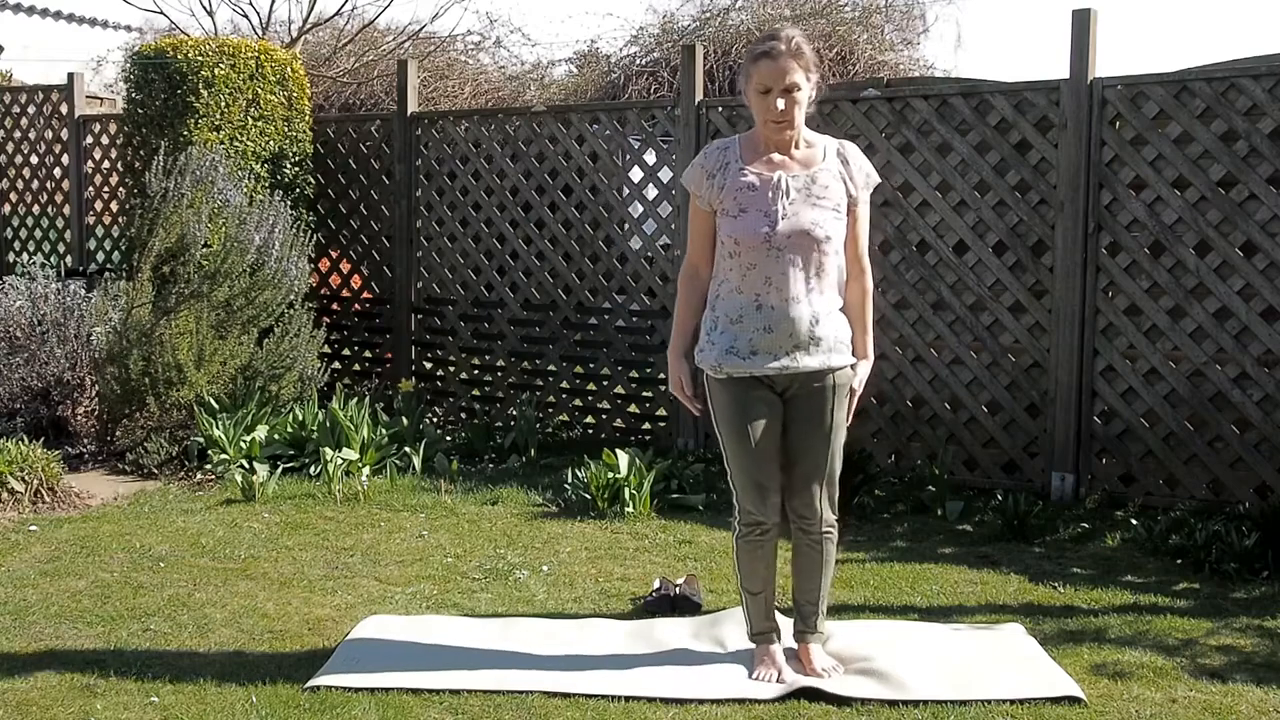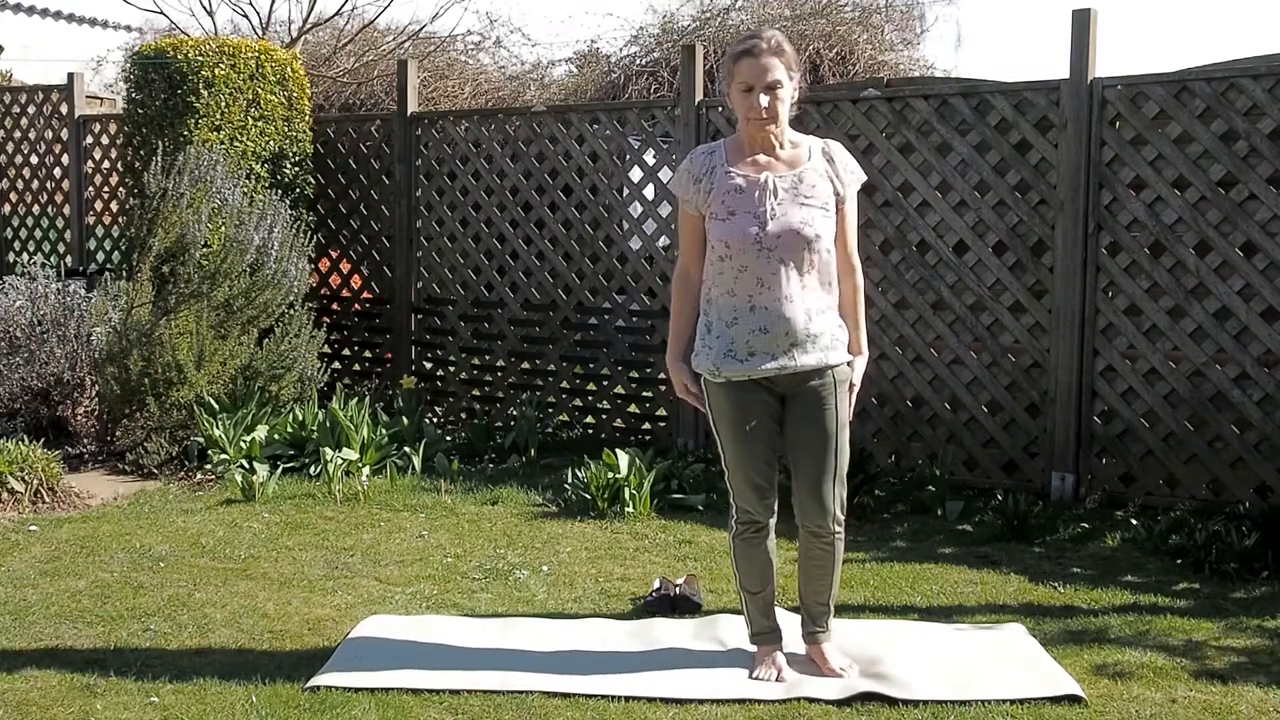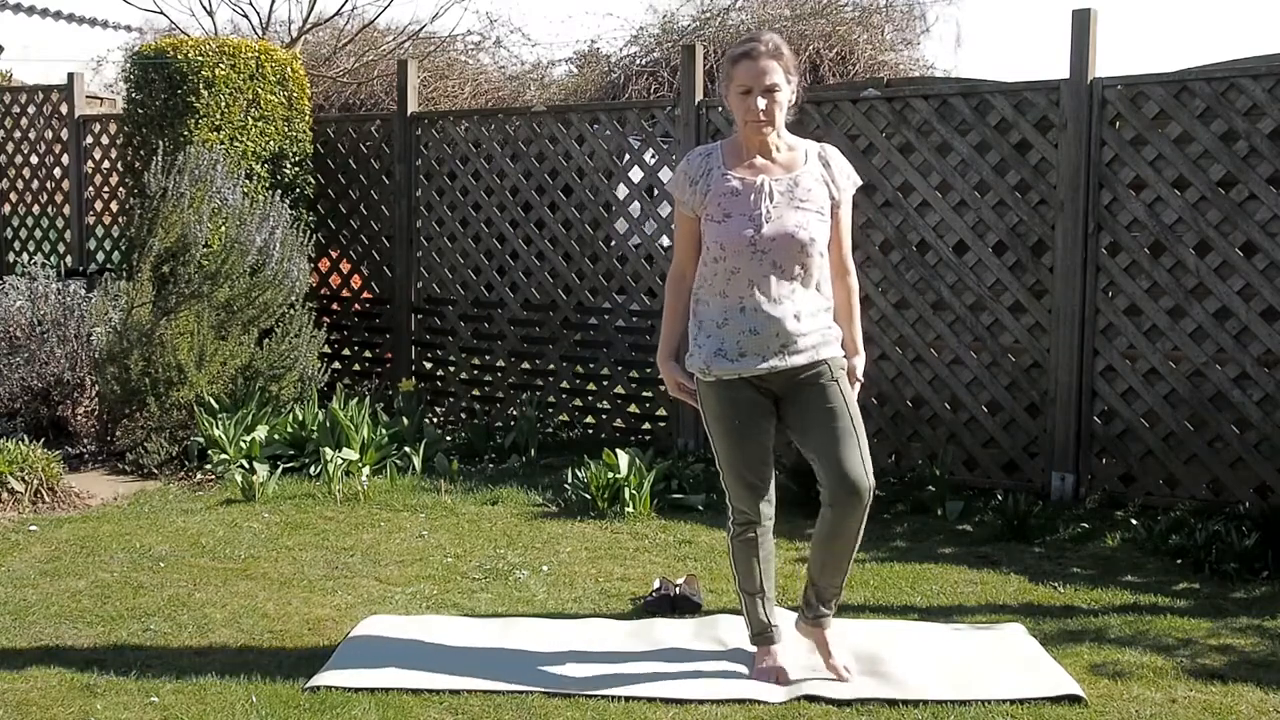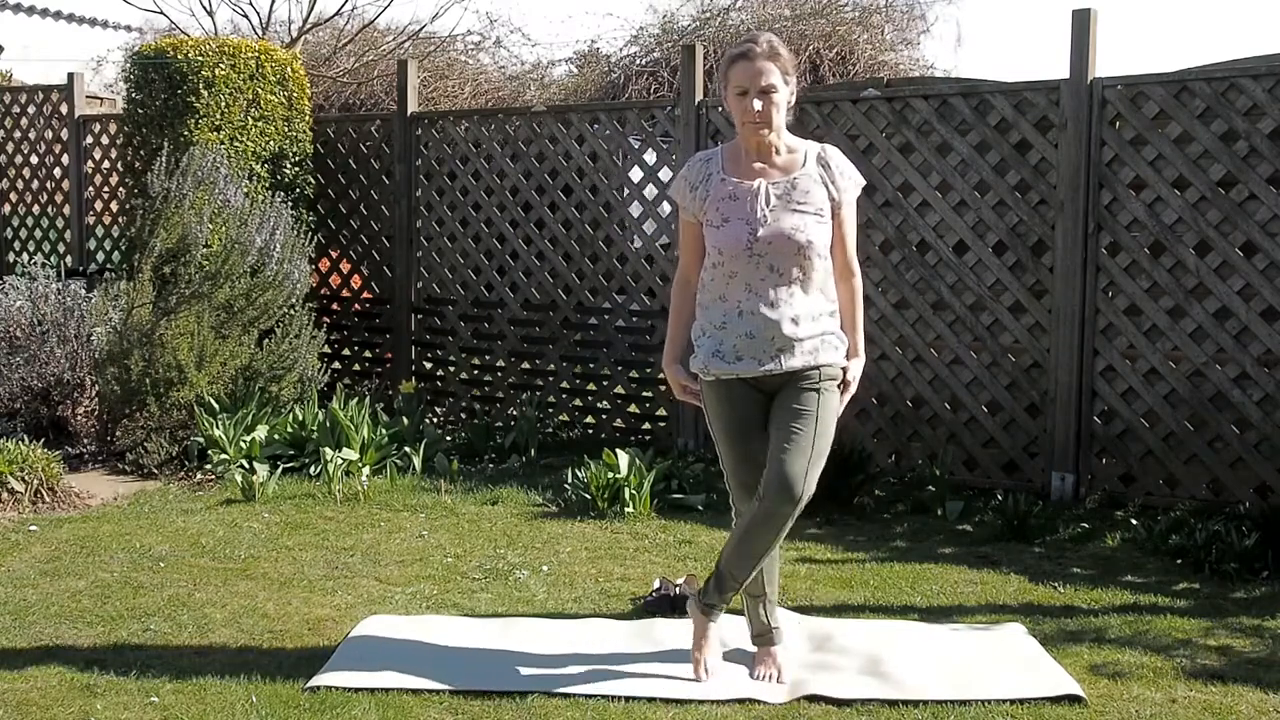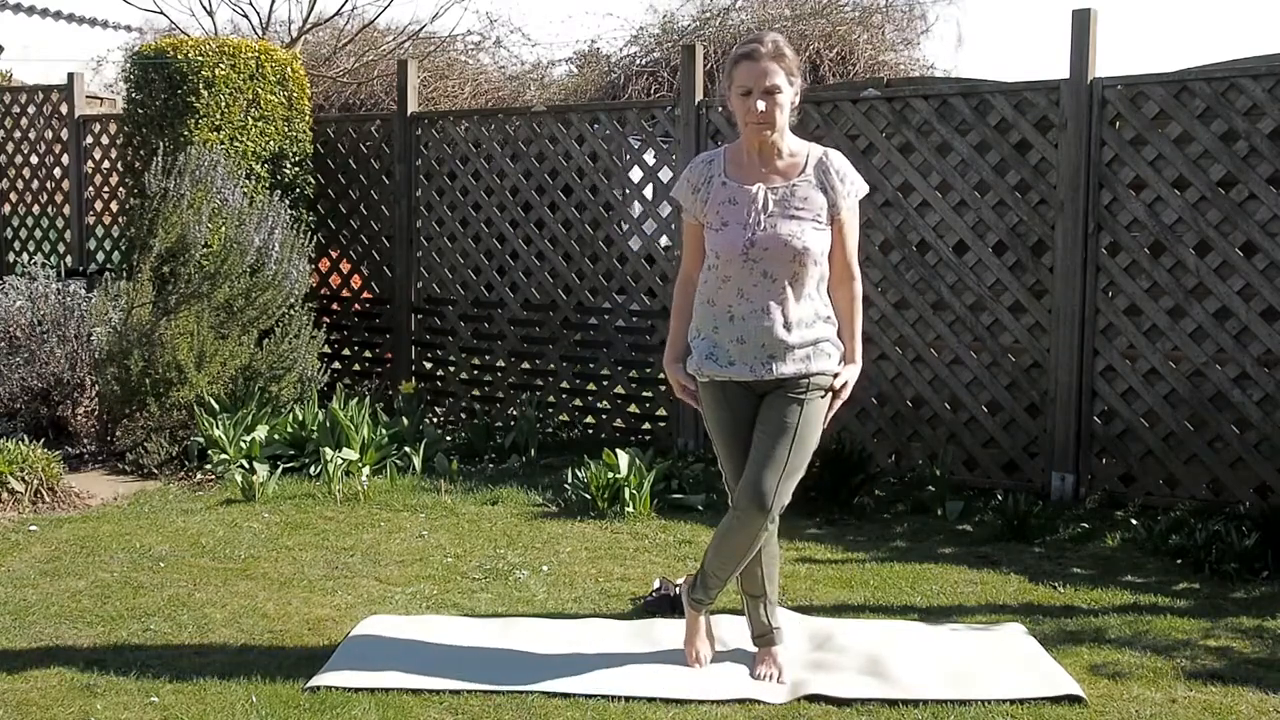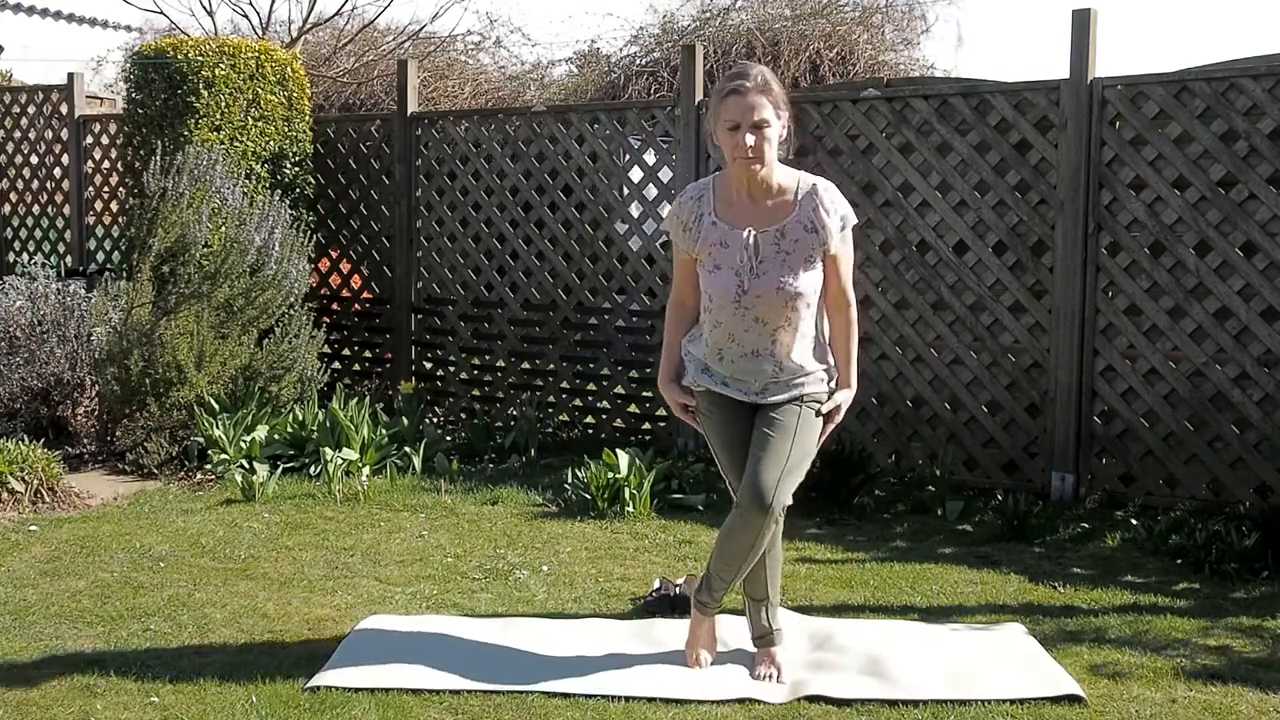
dt=0.7s
person 1, frame 1
left shoulder: (845, 164)
right shoulder: (717, 165)
left elbow: (857, 271)
right elbow: (697, 268)
left wrist: (863, 354)
right wrist: (678, 352)
left hip: (821, 364)
right hip: (737, 366)
left knee: (815, 511)
right knee: (757, 512)
left ankle: (810, 636)
right ankle: (764, 640)
person 1, frame 2
left shoulder: (830, 162)
right shoulder: (703, 170)
left elbow: (848, 266)
right elbow: (689, 272)
left wrist: (859, 350)
right wrist: (676, 356)
left hip: (818, 363)
right hip: (734, 369)
left knee: (824, 512)
right knee: (753, 511)
left ankle: (818, 633)
right ankle: (765, 640)
person 1, frame 3
left shoulder: (825, 166)
right shoulder: (700, 171)
left elbow: (841, 269)
right elbow: (682, 271)
left wrist: (855, 349)
right wrist: (667, 353)
left hip: (811, 359)
right hip: (726, 367)
left knee: (853, 484)
right knee: (749, 509)
left ankle: (817, 613)
right ankle: (764, 637)
person 1, frame 4
left shoulder: (826, 168)
right shoulder: (701, 175)
left elbow: (846, 271)
right elbow: (688, 275)
left wrist: (856, 351)
right wrist: (673, 356)
left hip: (812, 362)
right hip: (728, 366)
left knee: (789, 491)
right knee: (751, 501)
left ankle: (709, 601)
right ankle: (766, 635)
person 1, frame 5
left shoulder: (828, 173)
right shoulder: (704, 176)
left elbow: (846, 276)
right elbow: (690, 275)
left wrist: (852, 356)
right wrist: (673, 354)
left hip: (803, 368)
right hip: (721, 368)
left knee: (762, 502)
right knee: (752, 504)
left ankle: (698, 593)
right ankle: (767, 637)
person 1, frame 6
left shoulder: (821, 204)
right shoulder: (694, 206)
left elbow: (841, 302)
right elbow: (683, 300)
left wrist: (847, 383)
right wrist: (668, 375)
left hip: (798, 387)
right hip: (717, 383)
left knee: (764, 500)
right knee: (758, 505)
left ankle: (704, 601)
right ankle: (767, 636)
